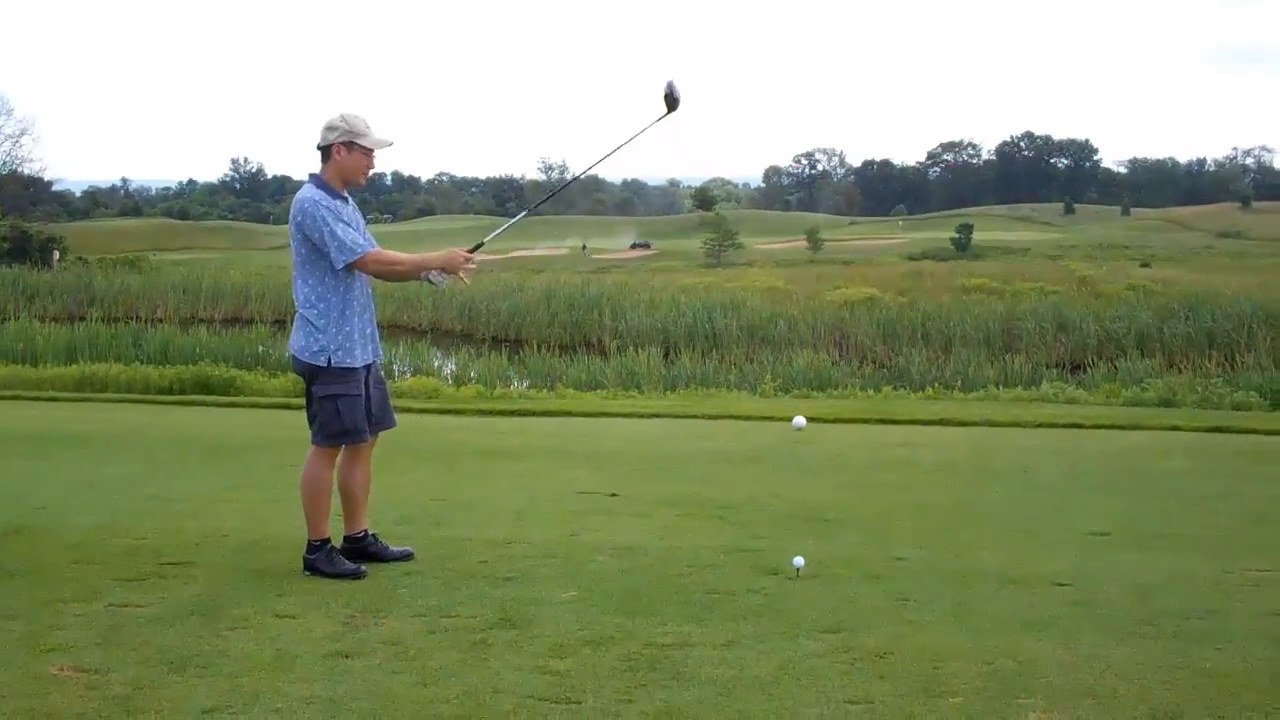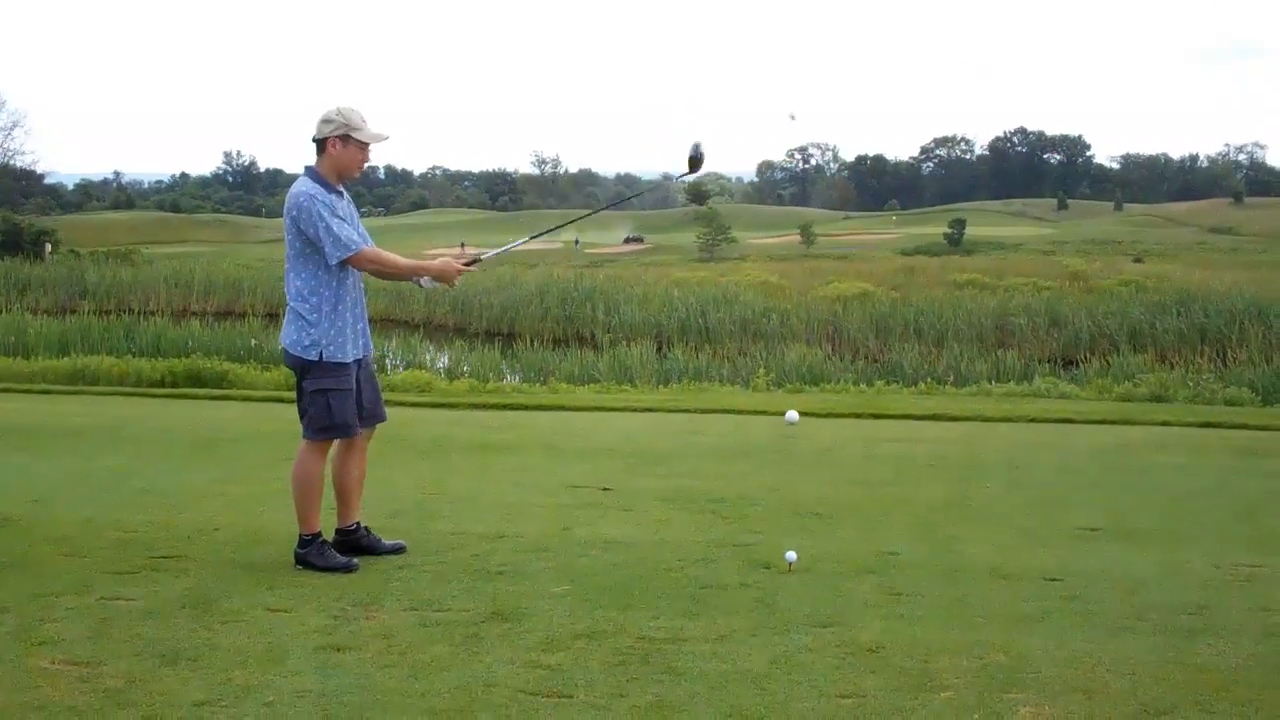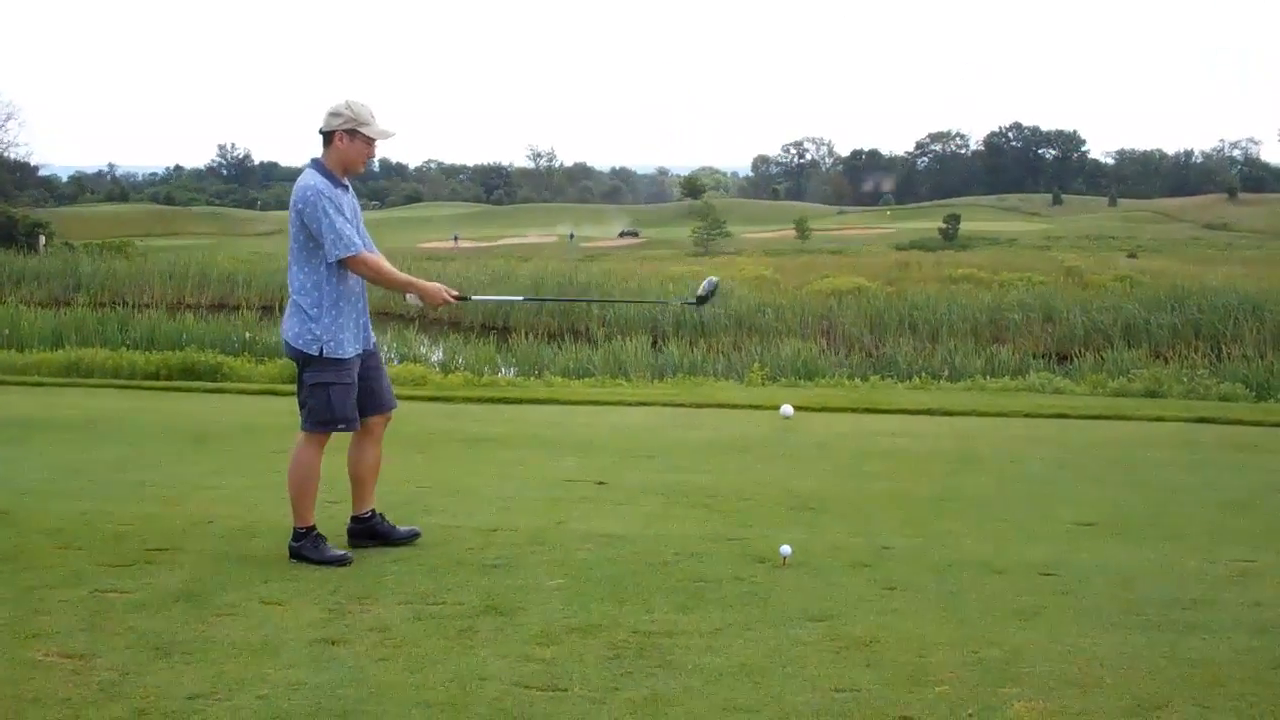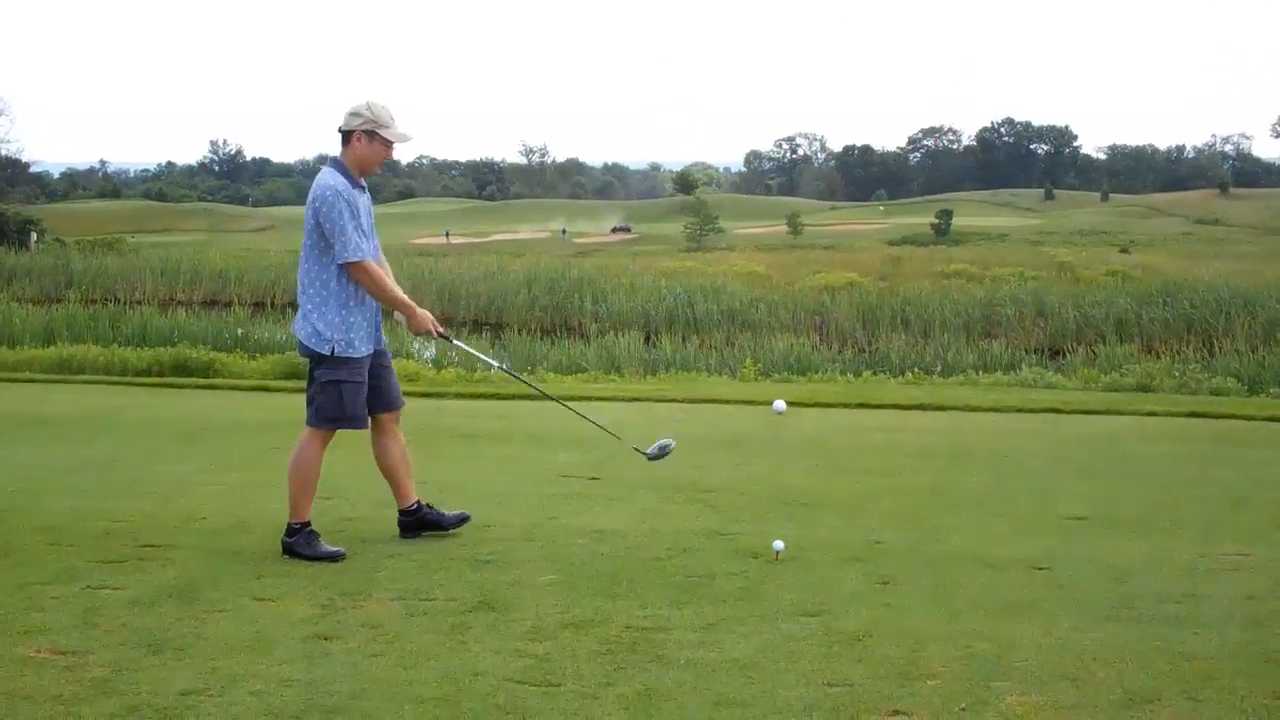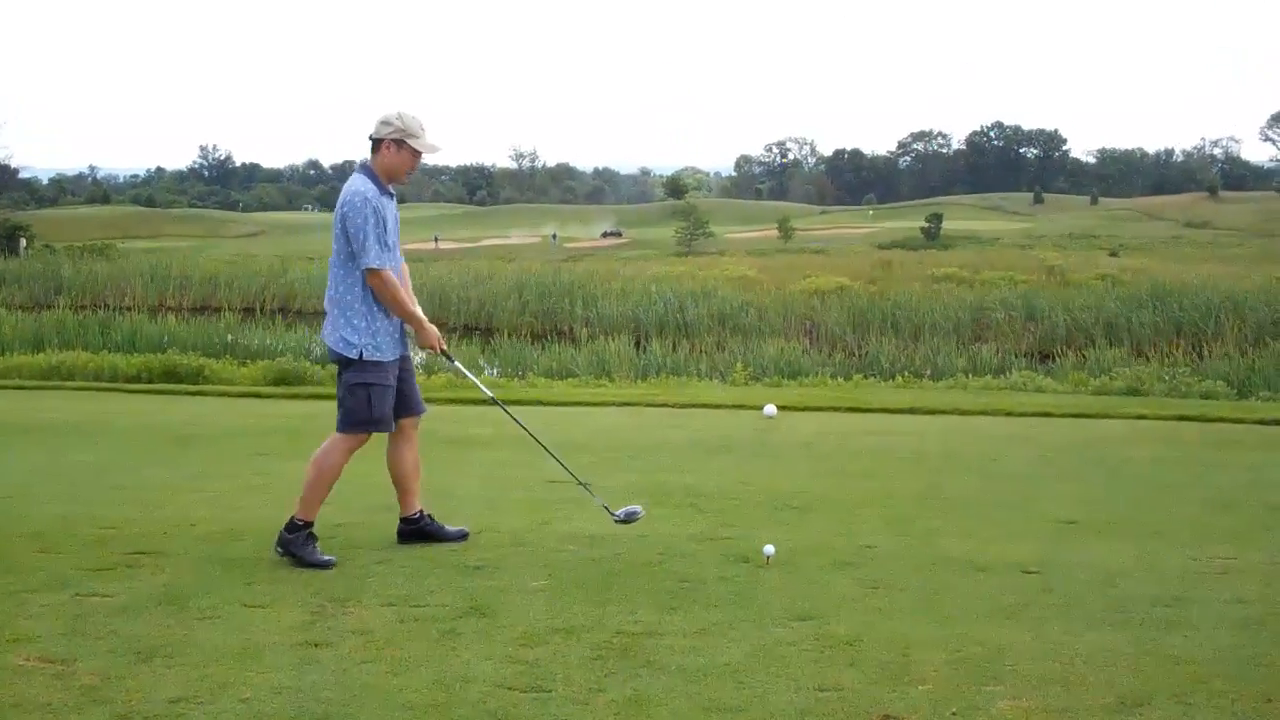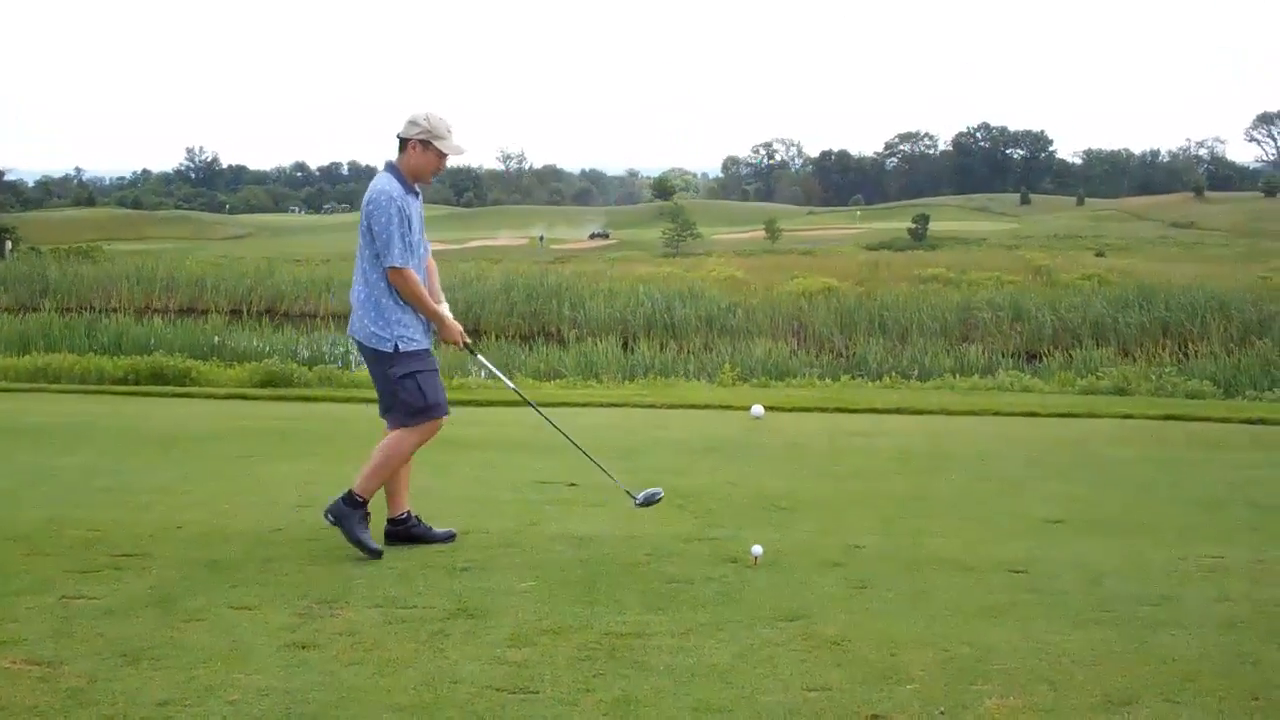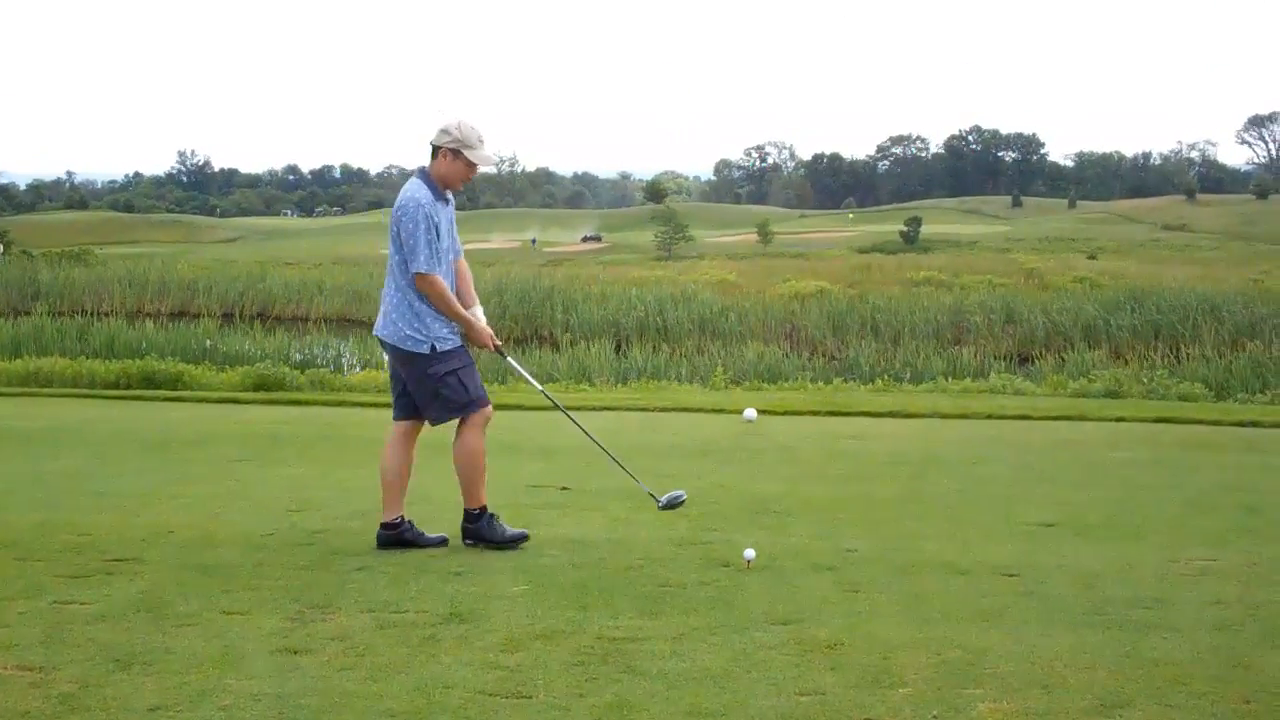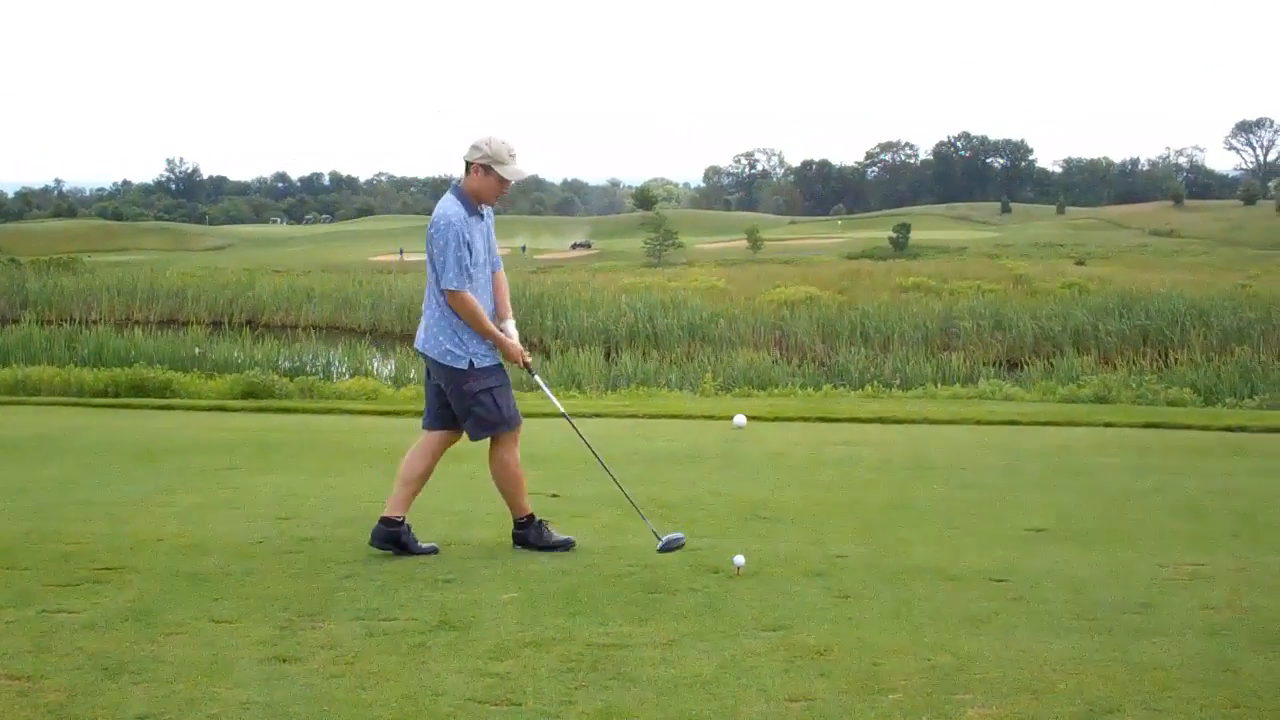
dt=0.2s
person 1, frame 1
left shoulder: (344, 203)
right shoulder: (313, 203)
left elbow: (377, 264)
right elbow: (370, 261)
left wrist: (429, 270)
right wrist: (435, 260)
left hip: (360, 346)
right hip: (329, 349)
left knee: (363, 441)
right knee: (329, 446)
left ankle: (357, 538)
right ankle: (317, 549)
person 1, frame 2
left shoulder: (339, 196)
right shoulder: (308, 197)
left elbow: (370, 260)
right elbow: (362, 258)
left wrist: (423, 271)
right wrist: (429, 268)
left hip: (352, 340)
right hip: (321, 343)
left knee: (359, 434)
right knee: (320, 440)
left ankle: (349, 531)
right ankle: (308, 542)
person 1, frame 3
left shoulder: (343, 189)
right shoulder: (314, 191)
left elbow: (368, 254)
right elbow: (356, 262)
left wrist: (411, 287)
right wrist: (417, 287)
left hip: (355, 333)
right hip: (323, 337)
left knee: (376, 419)
right knee: (317, 433)
left ankle: (364, 519)
right ankle: (303, 535)
person 1, frame 4
left shoulder: (357, 188)
right shoulder: (332, 190)
right elbow: (358, 267)
left wrist: (405, 304)
right wrist: (409, 310)
left hip: (365, 332)
right hip: (335, 335)
left knee: (387, 418)
right knee: (321, 430)
left ankle: (412, 511)
right ankle: (297, 531)
person 1, frame 5
left shoulder: (384, 194)
right shoulder: (361, 196)
right elbow: (375, 275)
left wrist: (416, 313)
right wrist: (419, 324)
left hip: (387, 337)
right hip: (364, 340)
left knee: (406, 424)
right knee: (352, 435)
left ankle: (413, 519)
right ankle: (297, 530)
person 1, frame 6
left shoulder: (409, 192)
right shoulder: (386, 195)
left elbow: (423, 259)
right elbow: (398, 272)
left wrist: (443, 308)
right wrist: (440, 319)
left hip: (404, 330)
right hip: (392, 333)
left knee: (407, 423)
right knee: (422, 421)
left ankle: (400, 520)
right ankle: (352, 503)
person 1, frame 7
left shoulder: (444, 197)
right shoulder: (417, 202)
left elbow: (456, 260)
right elbow: (424, 278)
left wrist: (476, 311)
right wrist: (469, 324)
left hip: (409, 334)
right hip: (425, 336)
left knee: (407, 425)
right knee: (476, 415)
left ankle: (392, 523)
right ankle: (477, 519)
person 1, frame 8
left shoulder: (483, 212)
right shoulder: (451, 219)
left elbow: (495, 270)
right elbow: (456, 295)
left wrist: (508, 324)
right wrist: (501, 341)
left hip: (447, 348)
right hip: (465, 351)
left knee: (438, 436)
right knee: (506, 433)
left ankle: (391, 524)
right ankle: (525, 527)
